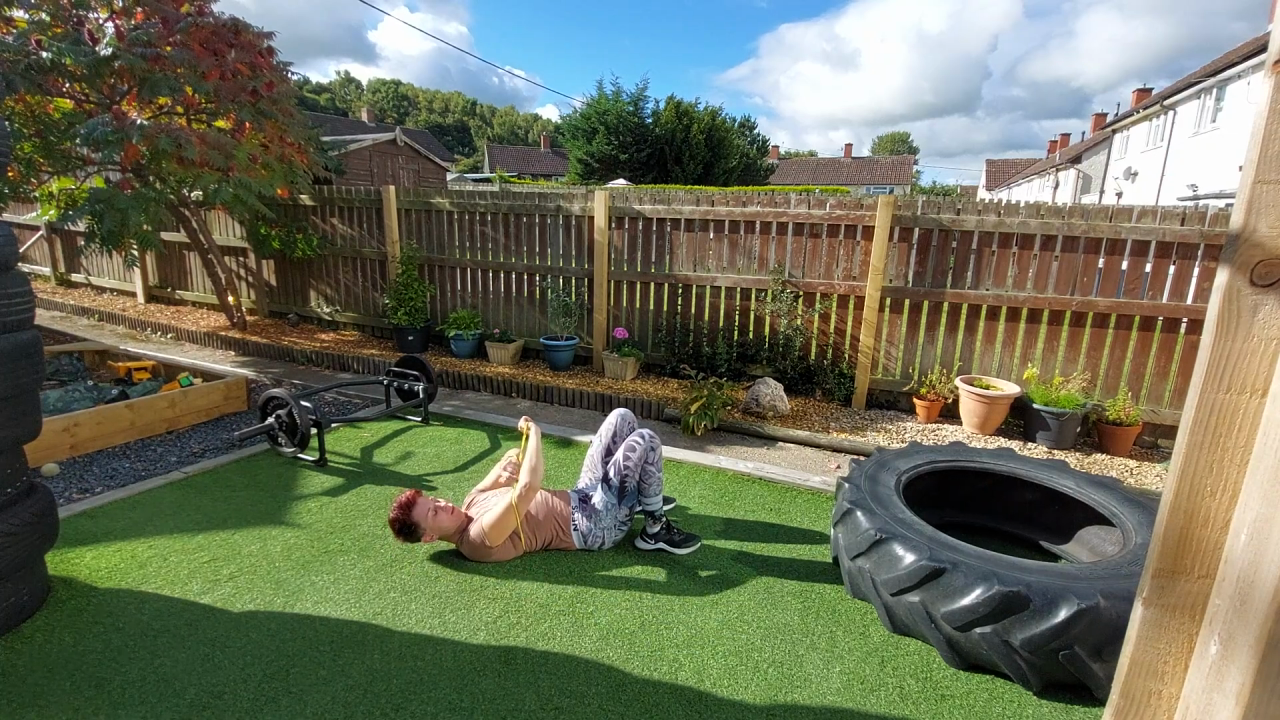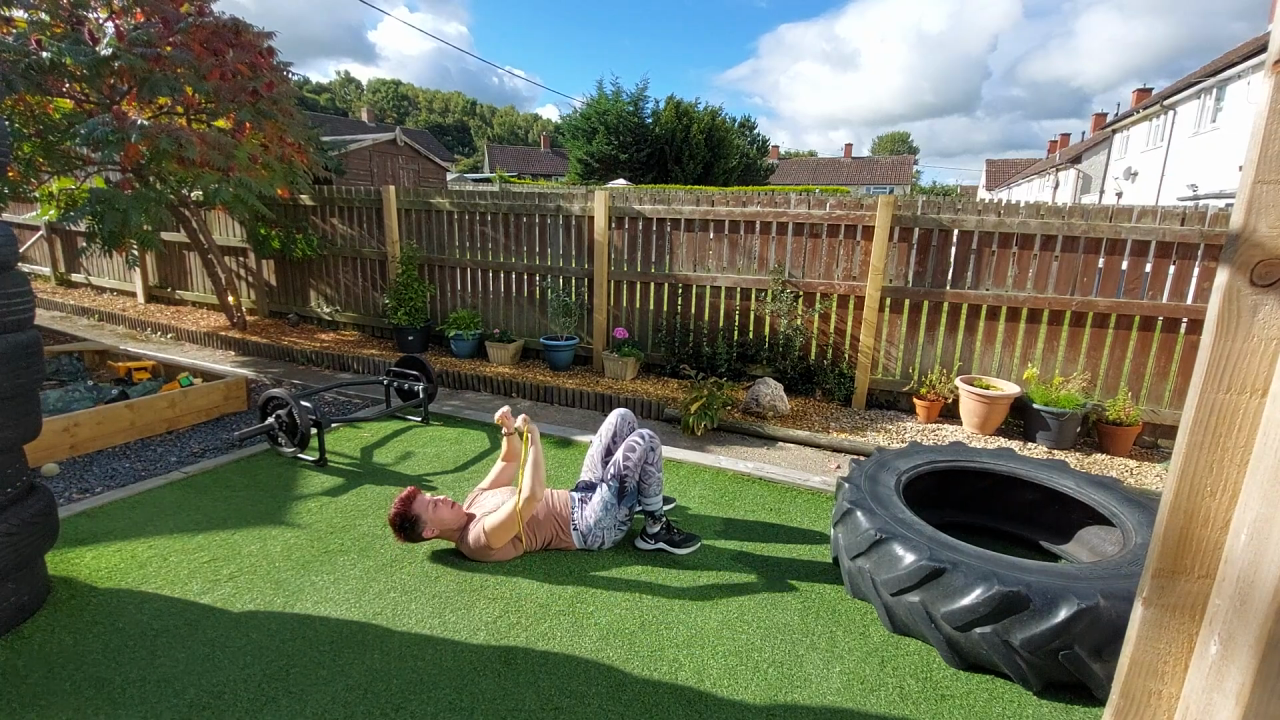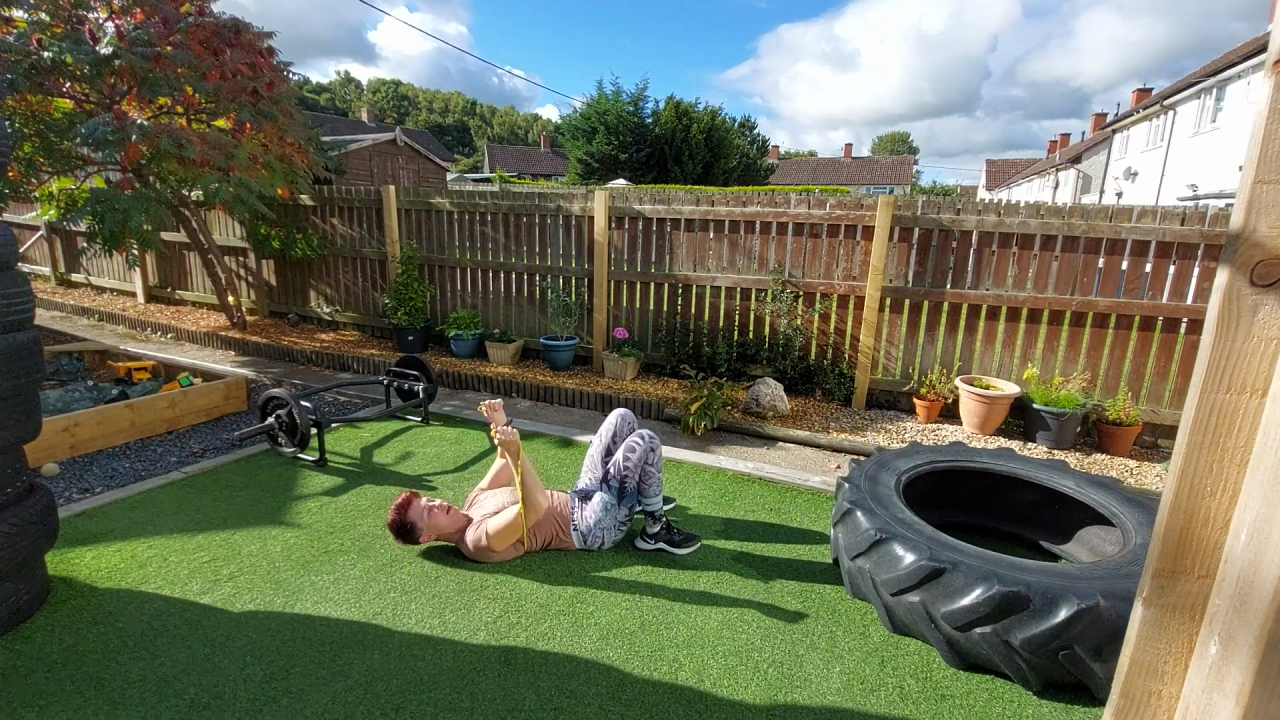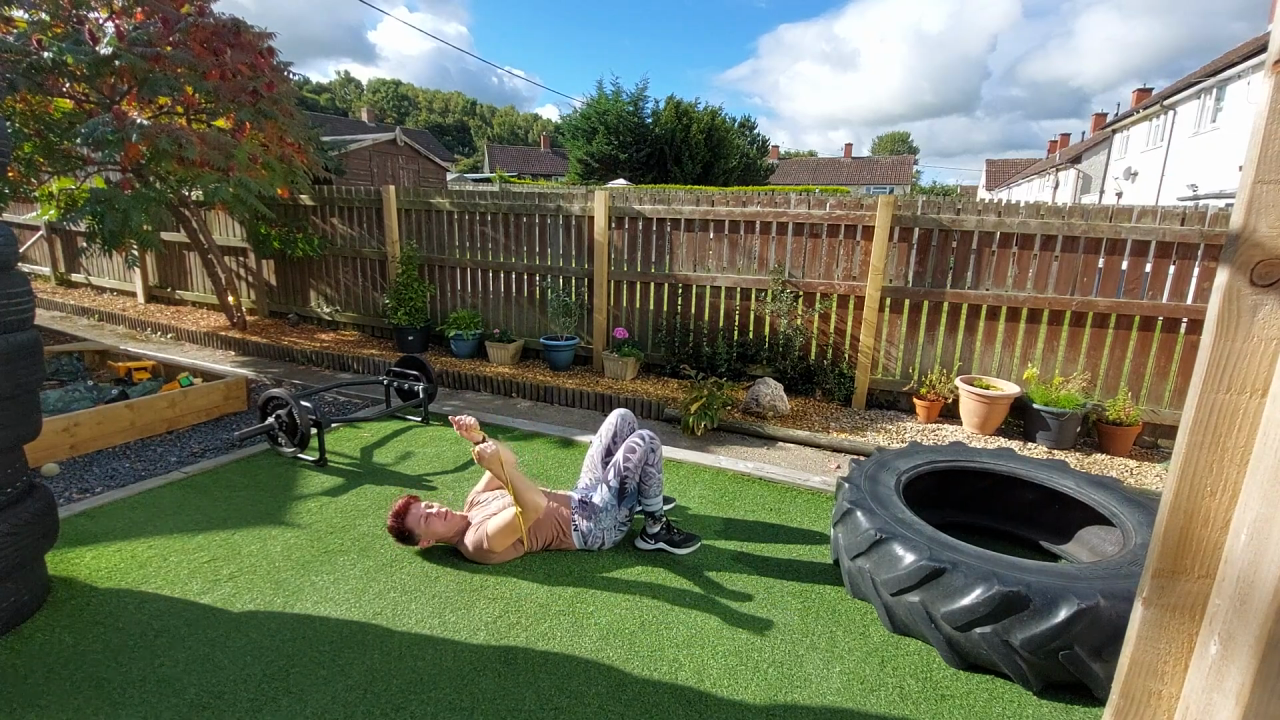
dt=0.3s
person 1, frame 1
left shoulder: (472, 504)
right shoulder: (478, 541)
left elbow: (516, 474)
right elbow: (528, 488)
left wrist: (509, 467)
right wrist: (534, 432)
left hip: (581, 500)
right hip: (594, 526)
left knee: (622, 417)
right knee: (645, 440)
left ankle: (644, 496)
right ankle: (656, 530)
person 1, frame 2
left shoulder: (473, 503)
right shoulder: (478, 541)
left elbow: (508, 461)
right elbow: (531, 497)
left wrist: (510, 429)
right wrist: (532, 435)
left hip: (581, 500)
right hip: (593, 526)
left knee: (622, 417)
right knee: (645, 441)
left ankle: (644, 498)
right ankle: (656, 530)
person 1, frame 3
left shoulder: (473, 503)
right shoulder: (478, 541)
left elbow: (508, 463)
right elbow: (535, 508)
left wrist: (500, 424)
right wrist: (516, 450)
left hip: (581, 500)
right hip: (593, 525)
left knee: (622, 418)
right knee: (644, 442)
left ankle: (645, 496)
right ankle: (656, 530)
person 1, frame 4
left shoulder: (473, 503)
right shoulder: (478, 542)
left elbow: (508, 462)
right elbow: (533, 507)
left wrist: (478, 438)
right wrist: (495, 465)
left hip: (581, 500)
right hip: (595, 526)
left knee: (622, 417)
right knee: (645, 441)
left ankle: (644, 496)
right ankle: (656, 530)
